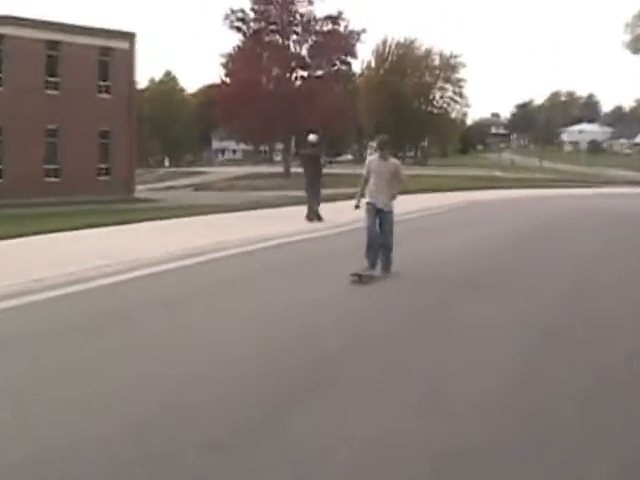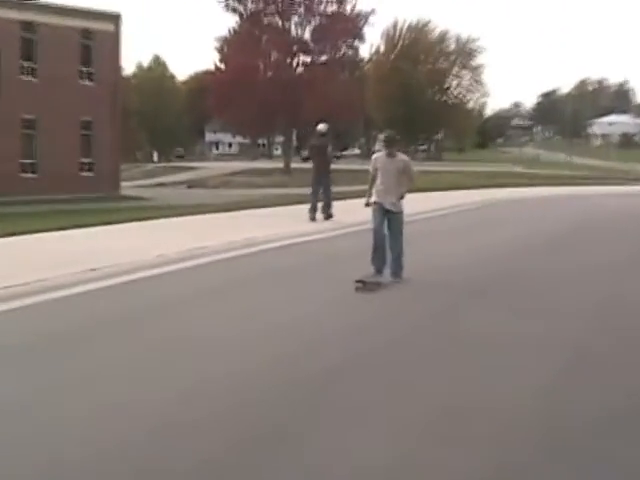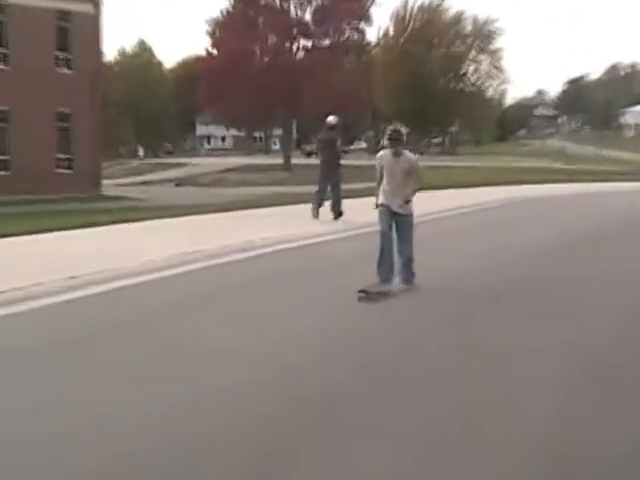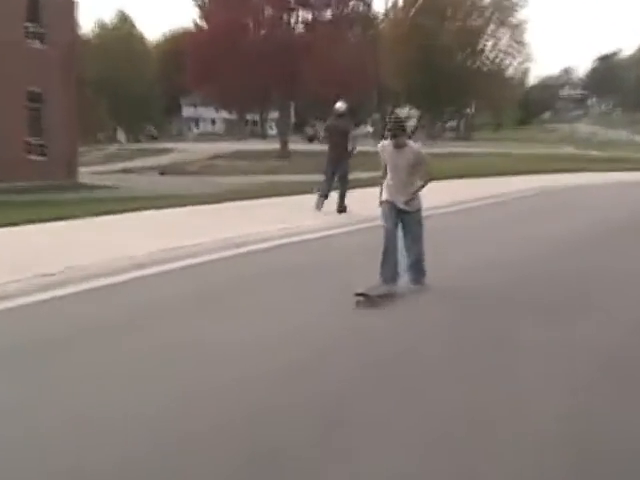
dt=0.1s
person 1, frame 1
left shoulder: (395, 164)
right shoulder: (370, 160)
left elbow: (400, 182)
right elbow: (365, 180)
left wrist: (396, 192)
right wrist: (358, 198)
left hip: (387, 203)
right hip: (371, 201)
left knee: (387, 236)
right knee: (371, 230)
person 1, frame 2
left shoulder: (404, 161)
right shoulder: (376, 158)
left elbow: (410, 180)
left wrist: (404, 191)
right wrist: (368, 196)
left hip: (395, 204)
right hip: (378, 201)
left knee: (396, 240)
right knee: (378, 231)
left ankle: (396, 271)
right ankle: (378, 269)
person 1, frame 3
left shoulder: (411, 160)
right shoulder: (381, 156)
left elbow: (417, 181)
left wrist: (410, 194)
right wrist: (377, 197)
left hip: (404, 205)
right hip: (385, 202)
left knee: (405, 244)
right knee: (385, 235)
left ankle: (407, 277)
right ankle: (384, 277)
person 1, frame 4
left shoulder: (416, 151)
right shoulder: (383, 147)
left elbow: (426, 176)
left wrist: (415, 192)
right wrist: (382, 192)
left hip: (410, 201)
right hip: (390, 198)
left knee: (413, 242)
right knee: (389, 233)
left ankle: (417, 276)
right ankle: (389, 278)
